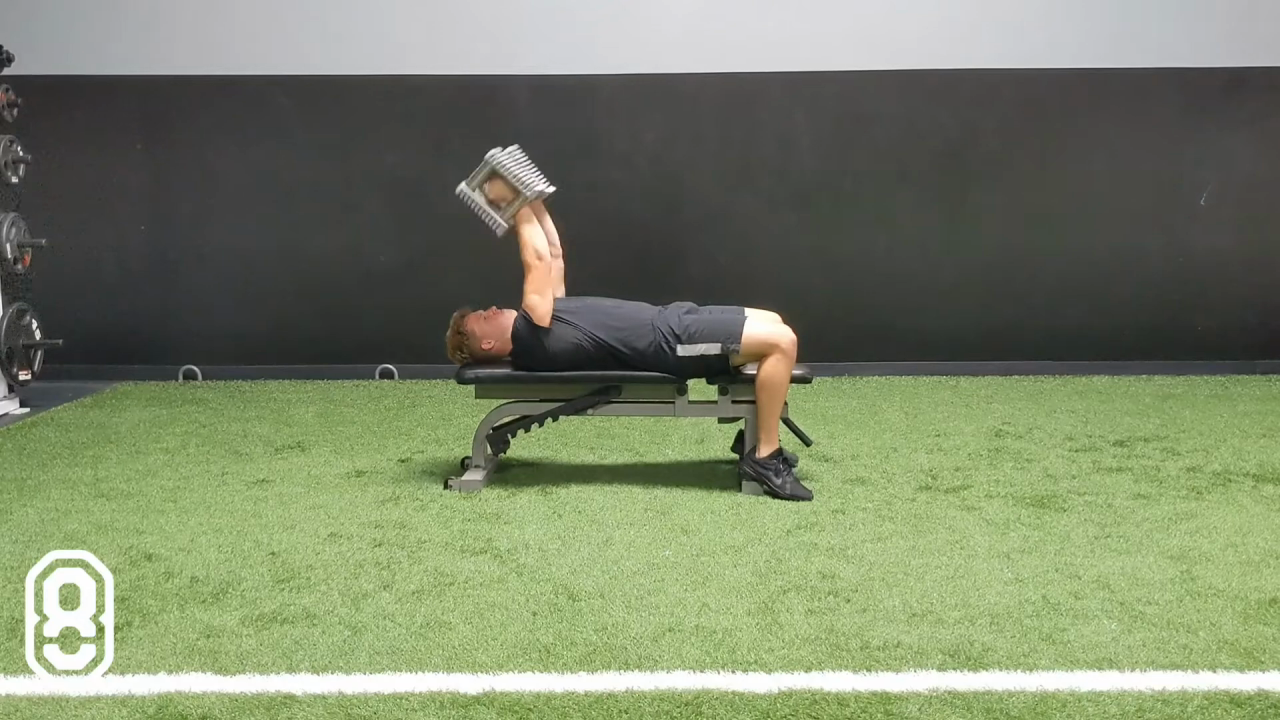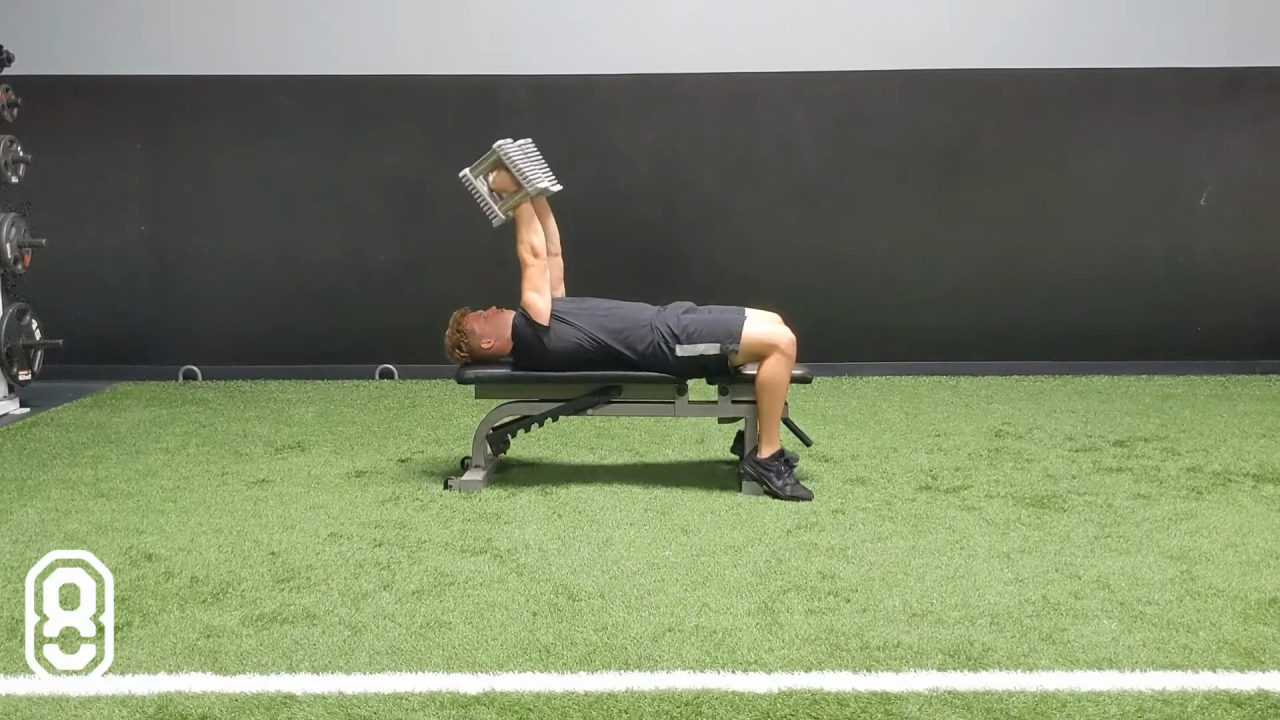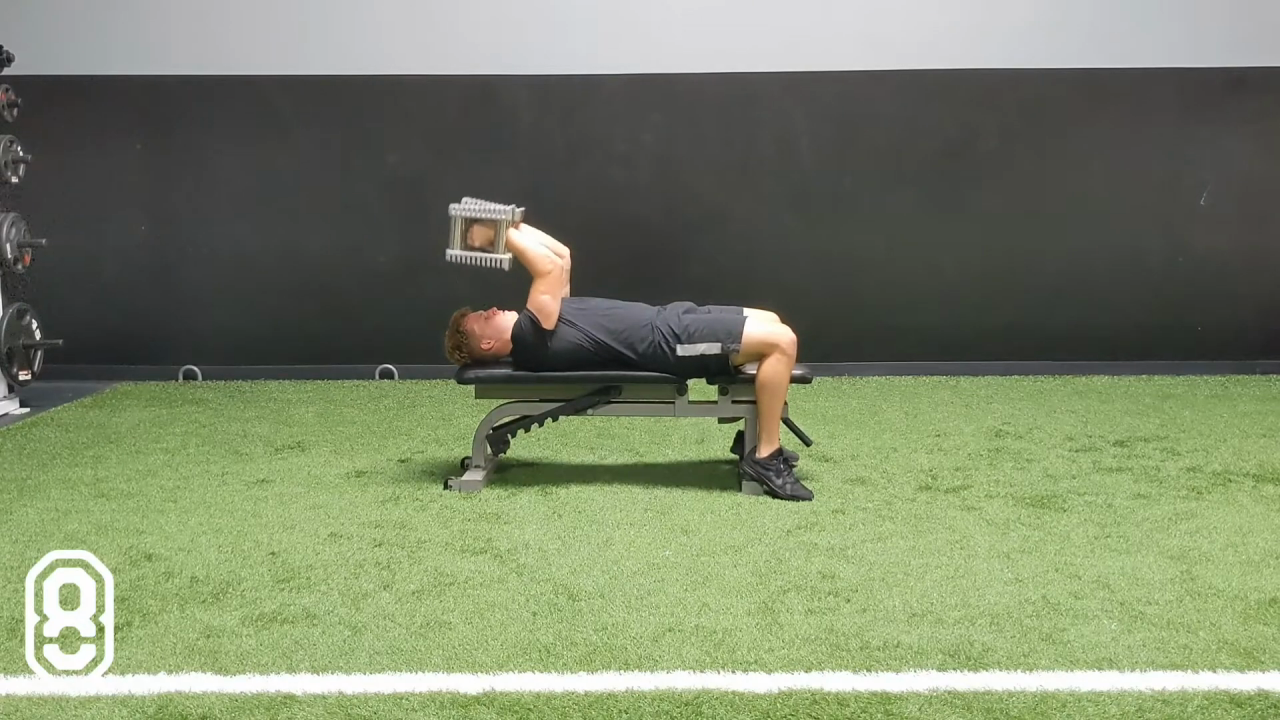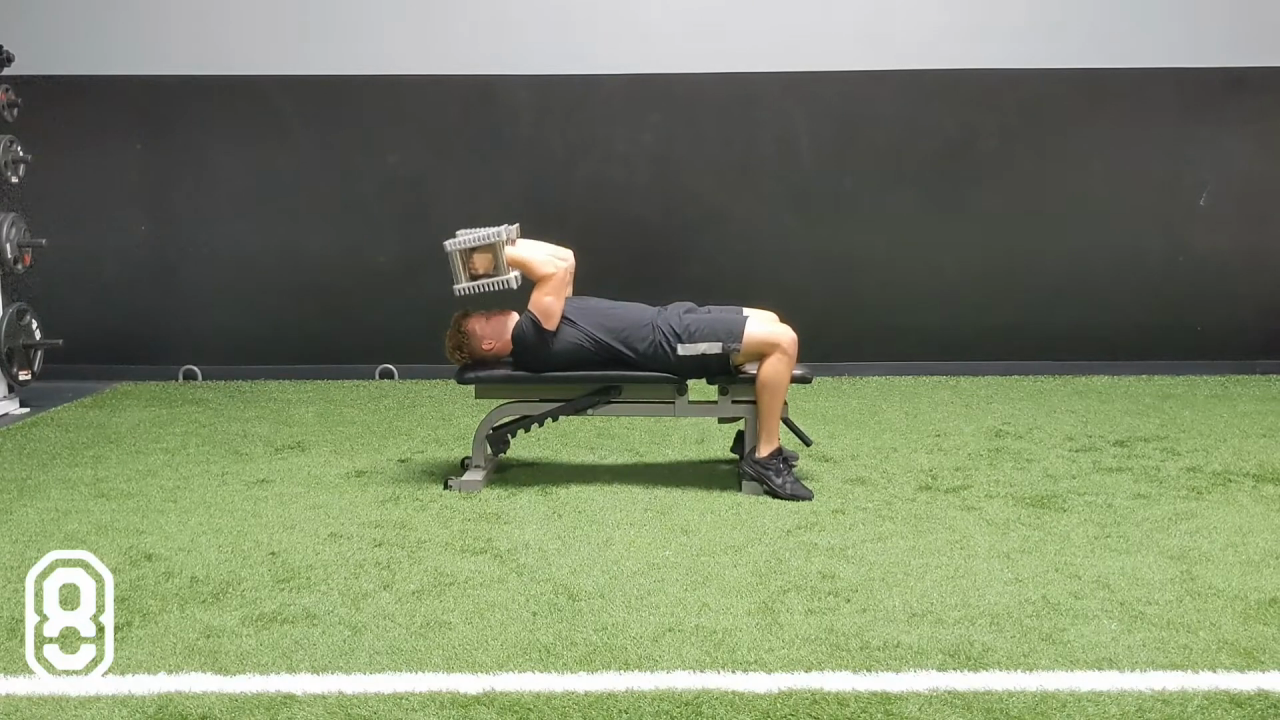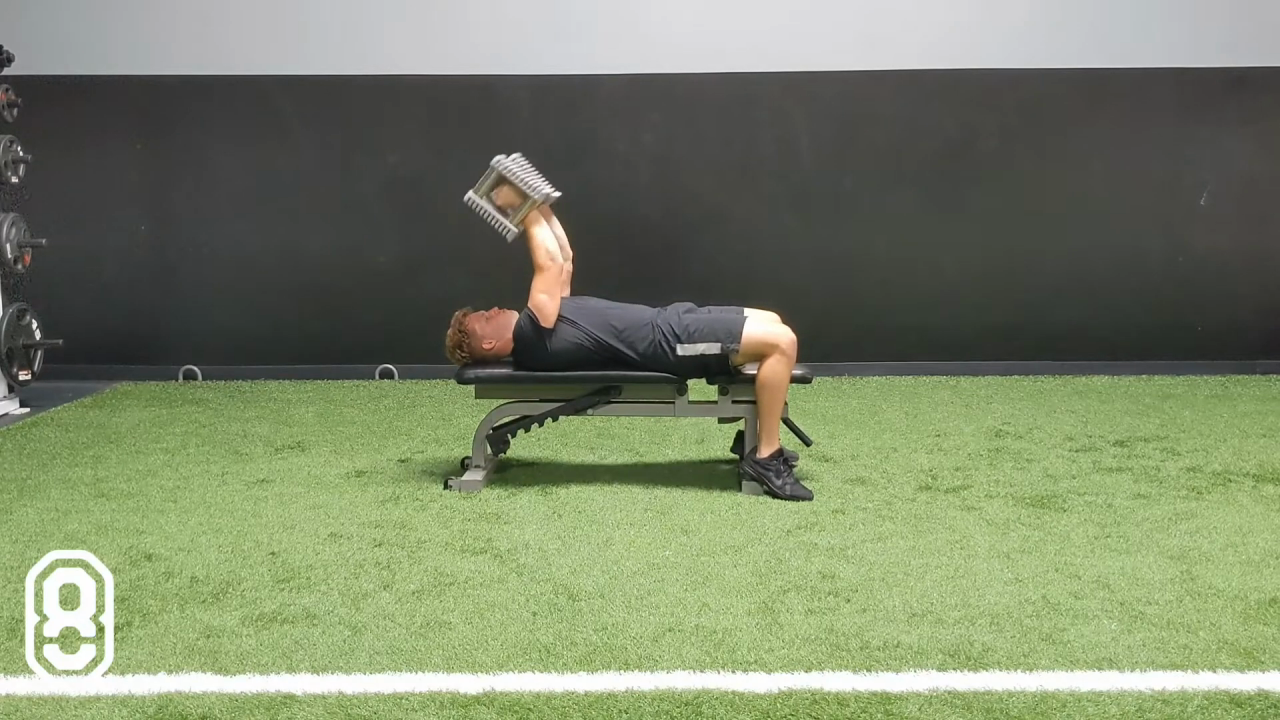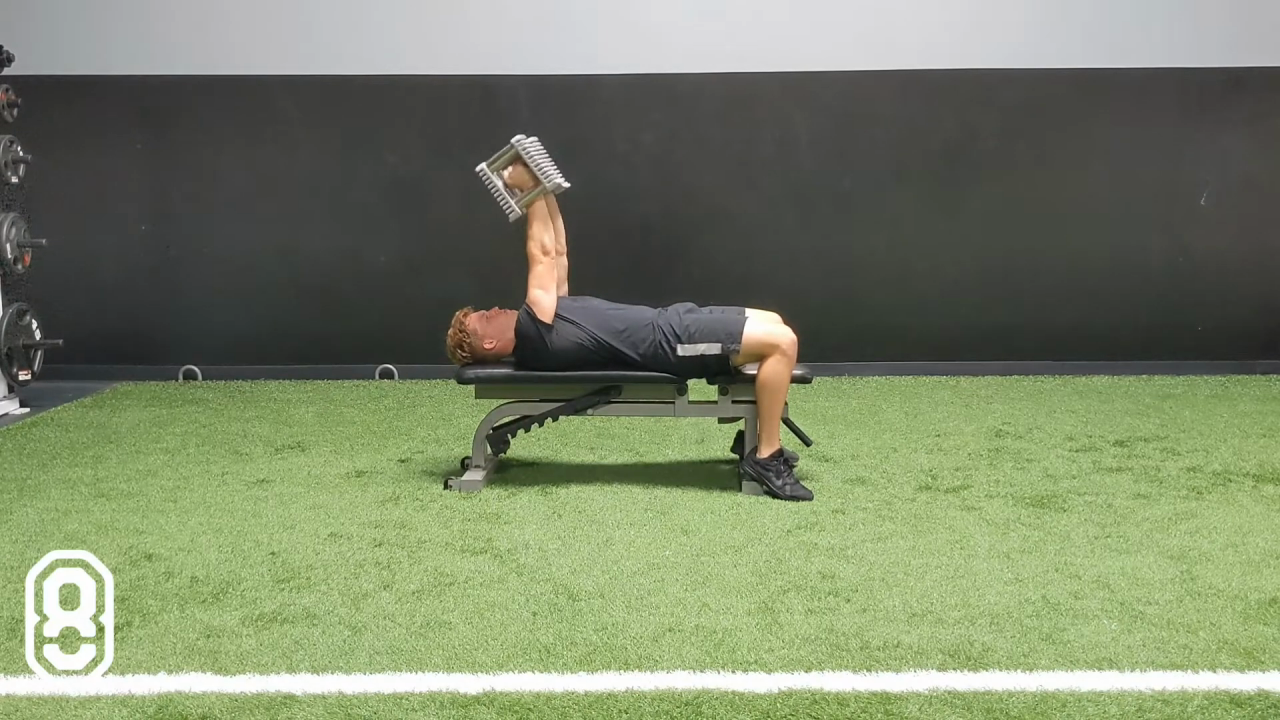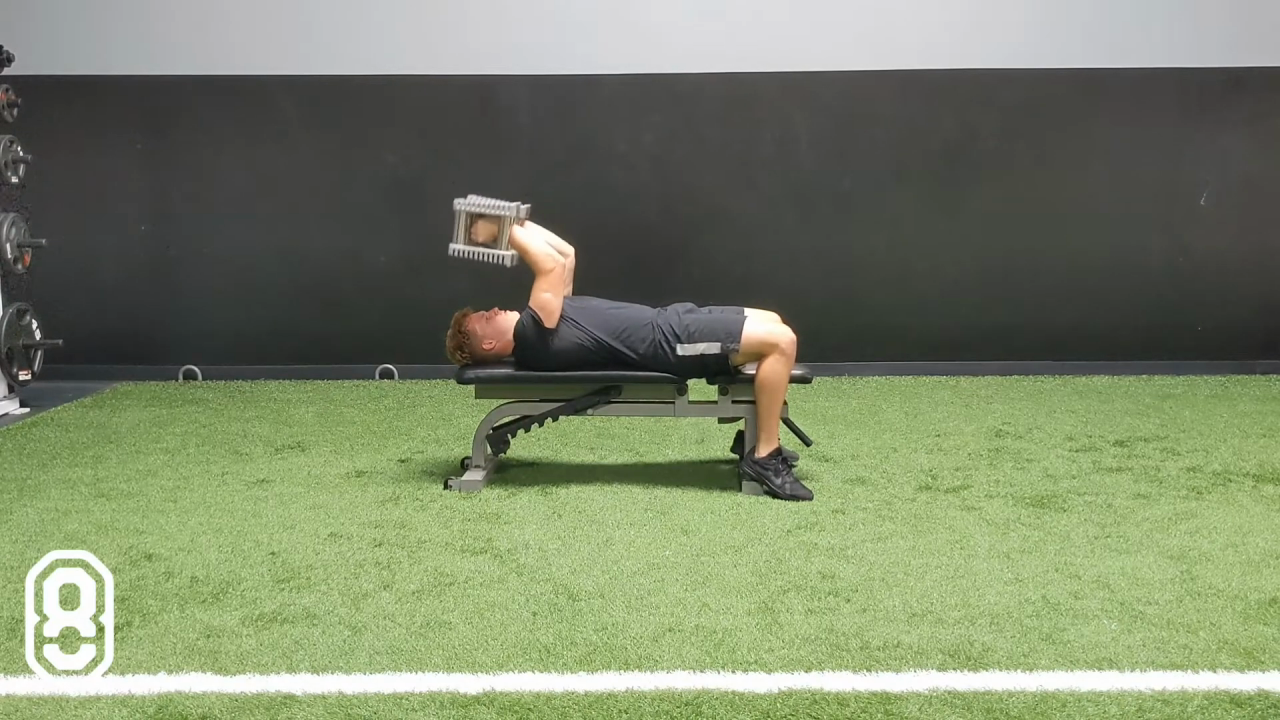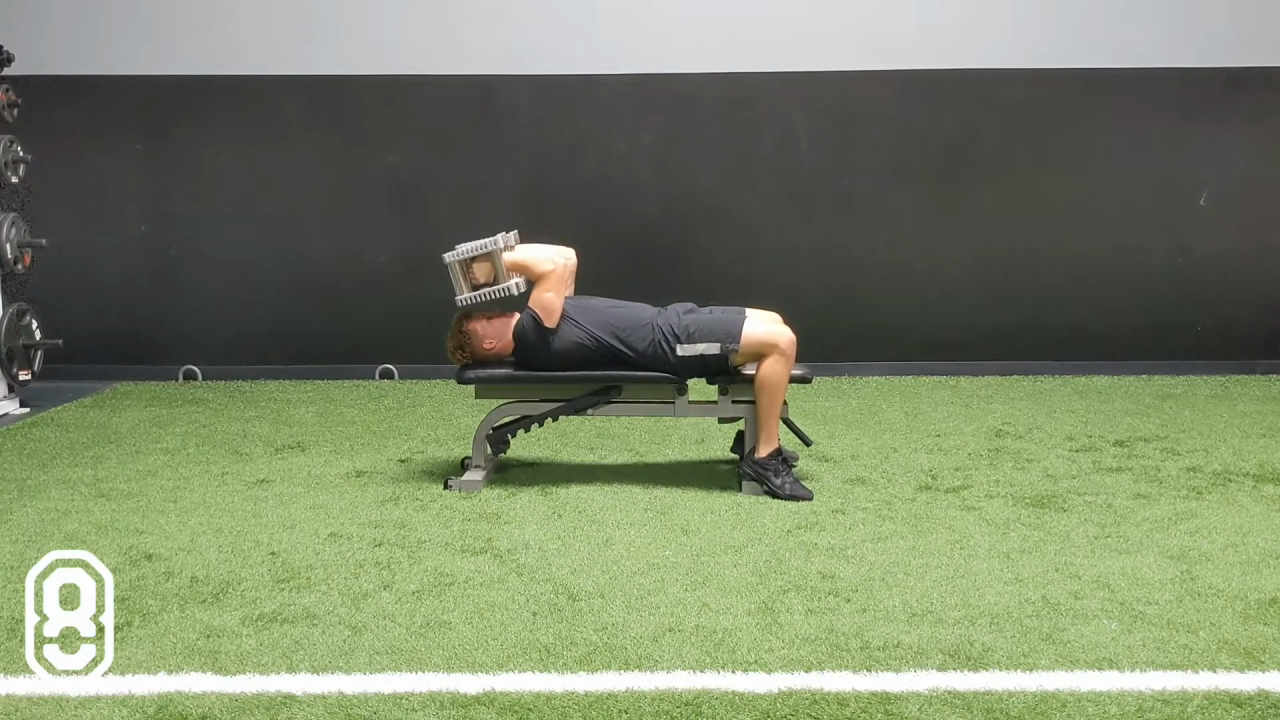
dt=0.5s
person 1, frame 1
left shoulder: (537, 323)
right shoulder: (530, 341)
left elbow: (554, 258)
right elbow: (538, 261)
left wrist: (530, 199)
right wrist: (515, 201)
left hip: (666, 322)
right hip: (668, 342)
left knee: (772, 324)
right knee: (781, 341)
left ankle: (761, 435)
right ankle: (765, 458)
person 1, frame 2
left shoulder: (534, 324)
right shoulder: (530, 340)
left elbow: (552, 257)
right elbow: (534, 258)
left wrist: (533, 194)
right wrist: (516, 192)
left hip: (666, 320)
right hip: (666, 342)
left knee: (772, 324)
right knee: (780, 343)
left ankle: (763, 435)
right ankle: (766, 457)
person 1, frame 3
left shoulder: (534, 327)
right shoulder: (530, 342)
left elbow: (561, 256)
right elbow: (550, 266)
left wrist: (509, 227)
right wrist: (497, 234)
left hip: (665, 322)
right hip: (666, 341)
left knee: (770, 324)
right knee: (781, 341)
left ankle: (760, 437)
right ankle: (765, 458)
person 1, frame 4
left shoulder: (530, 330)
right shoulder: (530, 342)
left elbow: (565, 258)
right elbow: (557, 269)
left wrist: (505, 246)
right wrist: (500, 253)
left hip: (664, 322)
right hip: (666, 341)
left knee: (770, 325)
right knee: (782, 341)
left ankle: (762, 440)
right ankle: (764, 457)
person 1, frame 5
left shoulder: (536, 325)
right shoulder: (531, 339)
left elbow: (563, 260)
right elbow: (549, 263)
left wrist: (535, 202)
right wrist: (523, 206)
left hip: (665, 323)
right hip: (667, 343)
left knee: (771, 324)
right knee: (781, 341)
left ankle: (762, 439)
right ankle: (765, 458)
person 1, frame 6
left shoulder: (540, 320)
right shoulder: (534, 338)
left elbow: (558, 255)
right elbow: (542, 256)
left wrist: (543, 191)
right wrist: (531, 189)
left hip: (666, 323)
right hip: (668, 343)
left knee: (773, 325)
right knee: (781, 342)
left ankle: (763, 438)
right ankle: (766, 458)
person 1, frame 7
left shoulder: (535, 328)
right shoulder: (532, 339)
left elbow: (566, 255)
right elbow: (553, 264)
left wrist: (513, 224)
right wrist: (502, 229)
left hip: (666, 323)
right hip: (667, 342)
left knee: (772, 324)
right knee: (780, 341)
left ankle: (760, 438)
right ankle: (764, 458)
person 1, frame 8
left shoulder: (531, 329)
right shoulder: (531, 339)
left elbow: (566, 260)
right elbow: (556, 265)
left wrist: (502, 257)
right wrist: (499, 261)
left hip: (666, 322)
right hip: (667, 341)
left knee: (773, 327)
right knee: (780, 342)
left ankle: (762, 442)
right ankle: (764, 458)
